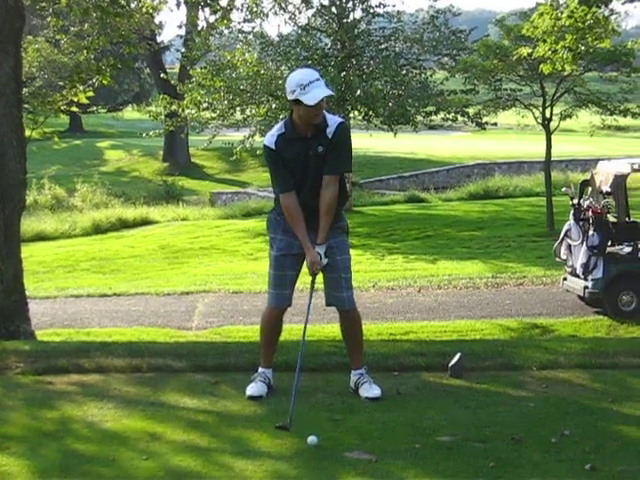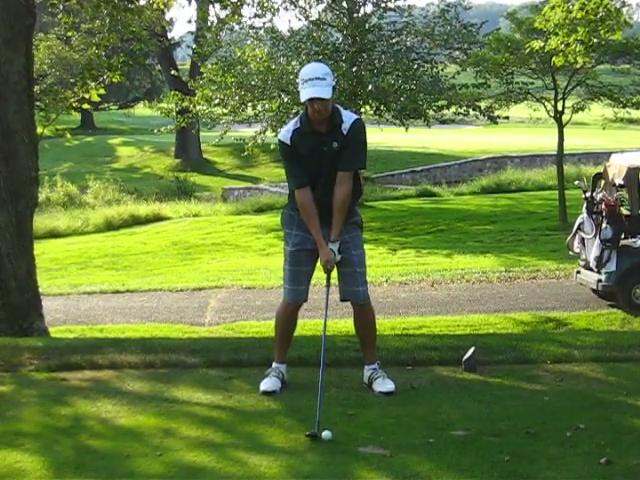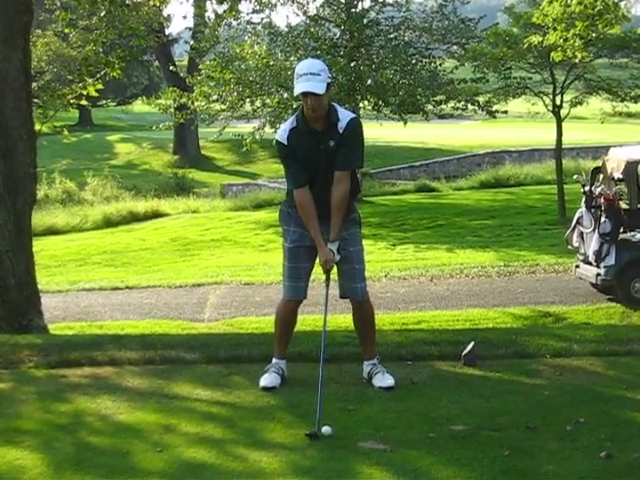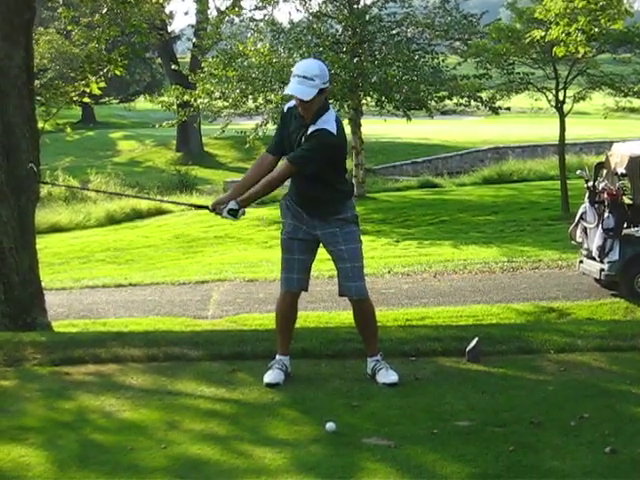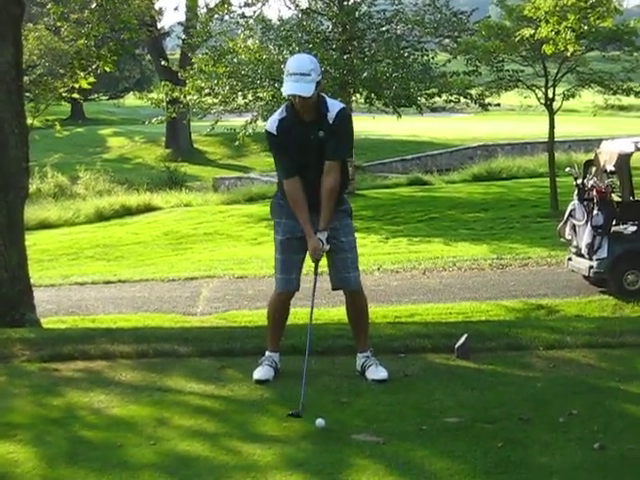
dt=1s
person 1, frame 1
left shoulder: (337, 129)
right shoulder: (275, 141)
left elbow: (330, 188)
right elbow: (287, 197)
left wrist: (321, 242)
right wrist: (307, 247)
left hip: (331, 225)
right hip: (287, 226)
left knee: (346, 303)
right knee: (276, 304)
left ankle: (359, 373)
right ankle: (264, 371)
person 1, frame 2
left shoulder: (352, 126)
right shoulder: (290, 136)
left elbow: (344, 184)
right elbow: (302, 192)
left wrist: (335, 239)
right wrist: (320, 244)
left hip: (345, 220)
right hip: (301, 221)
left knee: (360, 298)
right knee: (292, 299)
left ankle: (372, 367)
right ankle: (278, 366)
person 1, frame 3
left shoulder: (349, 125)
right shoulder: (287, 136)
left elbow: (341, 184)
right elbow: (301, 192)
left wrist: (334, 239)
right wrist: (319, 245)
left hip: (343, 217)
right hip: (299, 219)
left knee: (359, 294)
right knee: (292, 296)
left ankle: (371, 363)
right ankle: (278, 362)
person 1, frame 4
left shoulder: (327, 133)
right shoulder: (291, 112)
left elbow: (281, 174)
right elbow: (267, 159)
left wrist: (240, 204)
right wrist: (230, 195)
left hip: (336, 216)
right hip: (298, 212)
left knee: (356, 292)
right knee: (290, 290)
left ankle: (375, 359)
right ankle: (282, 359)
person 1, frame 5
left shoulder: (338, 116)
right shoulder: (276, 126)
left elbow: (331, 175)
right elbow: (290, 182)
left wrist: (323, 228)
right wrist: (308, 232)
left hip: (335, 208)
right hip: (290, 210)
left knee: (352, 285)
right knee: (284, 288)
left ankle: (364, 356)
right ankle: (271, 355)
